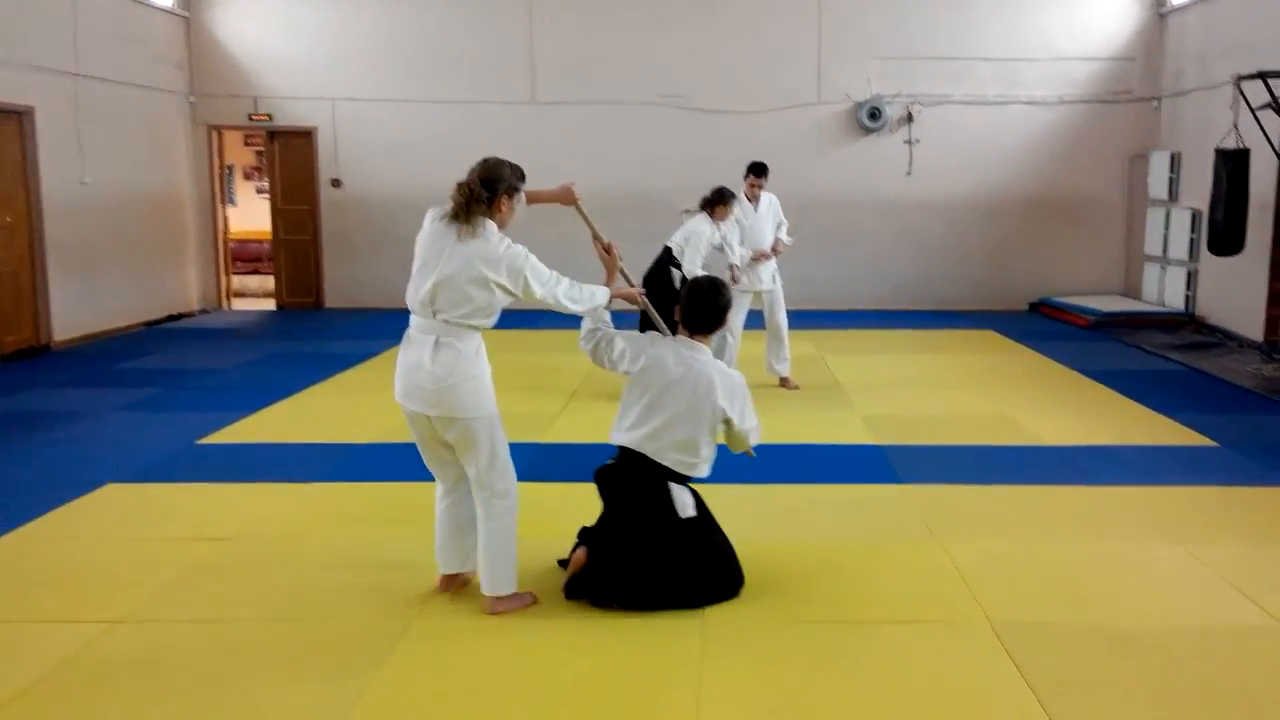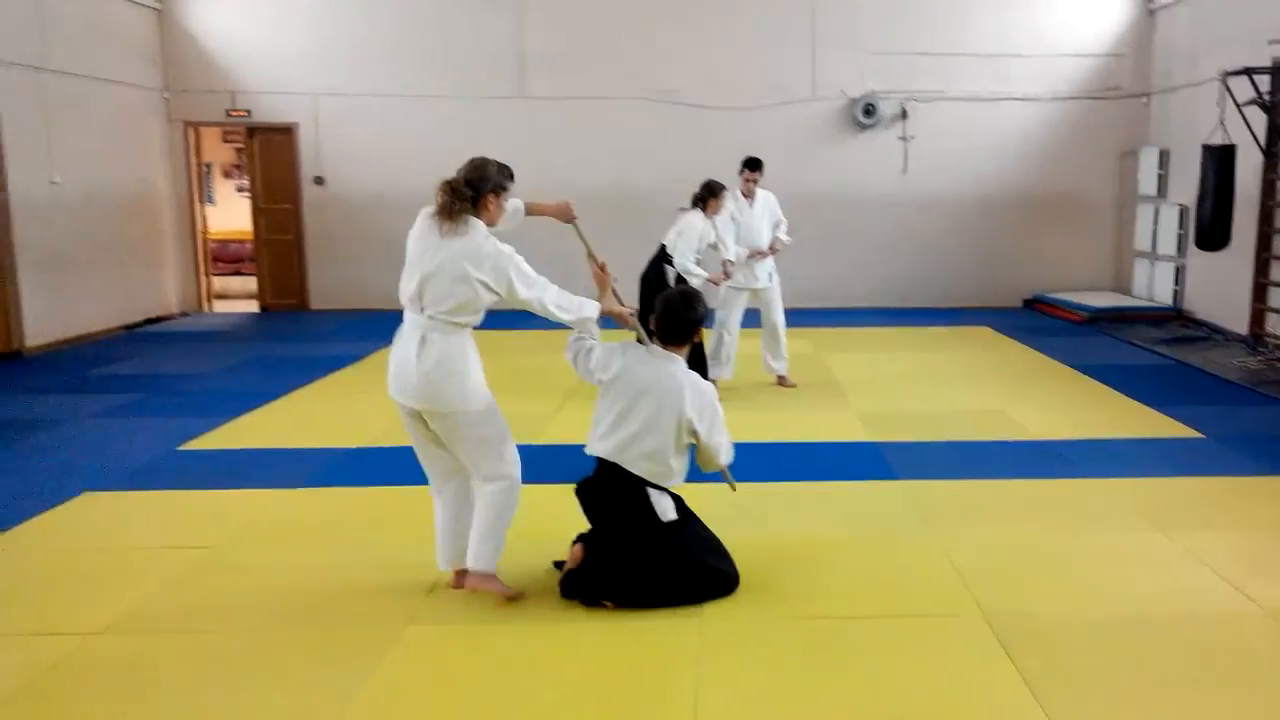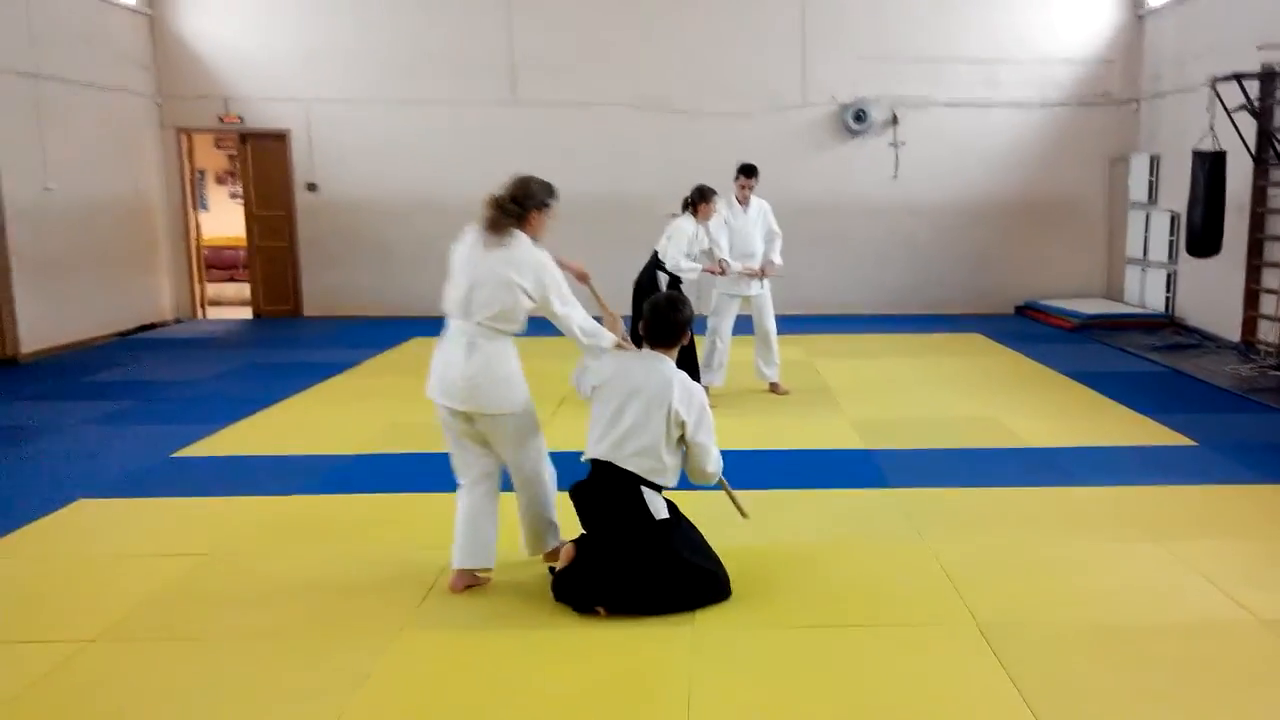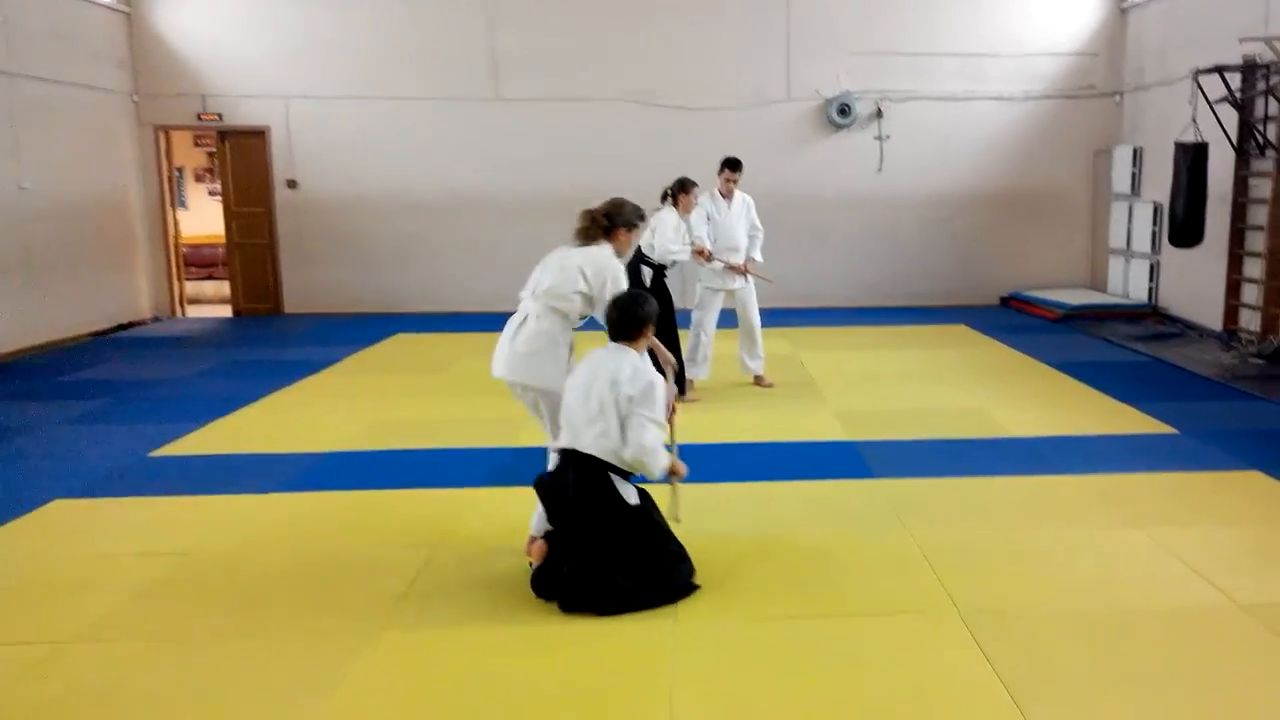
dt=0.4s
person 1, frame 1
left shoulder: (434, 224)
right shoulder: (503, 255)
left elbow: (478, 207)
right elbow: (562, 293)
left wrist: (546, 196)
right wrist: (615, 292)
left hip: (414, 364)
right hip: (459, 372)
left knee: (452, 479)
right knee: (495, 486)
left ankle: (454, 569)
right ankle: (499, 591)
person 1, frame 2
left shoulder: (425, 223)
right shoulder: (489, 254)
left elbow: (475, 213)
right elbow: (548, 298)
right wrist: (605, 309)
left hip: (408, 362)
right hip: (449, 368)
left knee: (447, 475)
right knee: (499, 470)
left ankle: (460, 565)
right ankle: (482, 569)
person 1, frame 3
left shoulder: (471, 240)
right shoulder: (534, 264)
right elbow: (574, 320)
left wrist: (560, 266)
right wrist: (619, 343)
left hip: (450, 367)
right hip: (492, 372)
left knee: (476, 474)
right knee: (531, 465)
left ankle: (466, 567)
right ankle: (548, 545)
person 1, frame 4
left shoulder: (570, 252)
right shoulder: (608, 266)
left elbow: (592, 303)
left wrist: (657, 347)
left hip: (515, 345)
right hip: (543, 351)
right ankle: (544, 534)
person 2, frame 1
left shoulder: (646, 349)
right shoulder: (728, 381)
left elbow: (594, 338)
right elbow: (745, 441)
left hip: (621, 478)
right hip: (665, 495)
right knee: (722, 579)
left ankle: (592, 554)
right ankle: (614, 580)
person 2, frame 2
left shoulder: (619, 358)
right shoulder: (698, 391)
left elbow: (580, 348)
right elbow: (715, 459)
left wrist: (599, 298)
left hip: (601, 491)
right hip: (644, 504)
right knee: (719, 576)
left ankle: (589, 553)
right ankle: (618, 584)
person 2, frame 3
left shoulder: (610, 364)
right shoulder: (688, 391)
left elbow: (583, 381)
right elbow: (705, 471)
right wrist: (703, 459)
left hip: (596, 492)
right hip: (637, 503)
right knee: (711, 582)
left ankle: (580, 556)
right ankle: (611, 591)
person 2, frame 4
left shoulder: (588, 363)
right shoulder: (645, 377)
right elbow: (642, 452)
left wrist: (656, 411)
right wrist: (670, 465)
left hip: (564, 482)
right hip: (602, 489)
right knee: (673, 571)
left ankle: (552, 551)
right ankle: (584, 584)
person 3, frame 1
left shoulder: (772, 201)
right shoulder: (734, 206)
left elbow: (781, 224)
right elbow: (729, 245)
left wrist: (780, 240)
right wrist: (751, 255)
left hip: (768, 271)
right hip: (743, 273)
left knee: (778, 324)
right knee: (731, 326)
left ankle: (783, 374)
person 3, frame 2
left shoulder: (769, 199)
right shoulder: (728, 203)
left elbow: (780, 222)
right elbow: (724, 241)
left wrist: (778, 239)
right wrist: (747, 253)
left hip: (765, 269)
right hip: (739, 272)
left knee: (775, 322)
right knee: (726, 324)
left ankle: (780, 372)
right ankle: (714, 374)
person 3, frame 3
left shoulder: (763, 207)
right shoulder: (722, 208)
left elbow: (774, 236)
right elbow: (717, 245)
left wrist: (771, 261)
right wrist: (739, 268)
left hip: (758, 278)
right hip: (730, 279)
left knee: (767, 329)
right knee: (718, 330)
left ankle: (772, 379)
right ankle: (706, 381)
person 3, frame 4
left shoulder: (746, 201)
right shoulder: (705, 202)
left elbow: (756, 232)
right elbow: (699, 239)
left wrist: (751, 259)
right wrist: (723, 263)
left hip: (742, 271)
right hip: (713, 273)
left knee: (751, 322)
right knee: (702, 324)
left ankle: (757, 372)
right ankle: (690, 376)
person 4, frame 1
left shoulder: (708, 223)
right shoulder: (702, 230)
left elbow: (723, 241)
right elbow: (691, 269)
left hip: (669, 279)
right hip: (664, 281)
person 4, frame 2
left shoulder: (703, 221)
right shoulder: (693, 223)
left elbow: (718, 241)
right elbow: (682, 263)
left wrist: (727, 261)
right wrist: (709, 278)
left hip: (672, 277)
right hip: (663, 277)
person 4, frame 3
left shoulder: (697, 227)
right shoulder: (684, 227)
left elbow: (708, 247)
right elbow: (674, 263)
left wrist: (719, 262)
right wrist: (705, 268)
left hip: (666, 284)
right hip: (654, 284)
person 4, frame 4
left shoulder: (678, 219)
right shoulder: (666, 218)
left elbow: (673, 249)
right elbow: (663, 250)
left wrist: (699, 252)
right wrist: (692, 250)
left hip: (652, 278)
right hip: (641, 278)
left knee: (665, 331)
